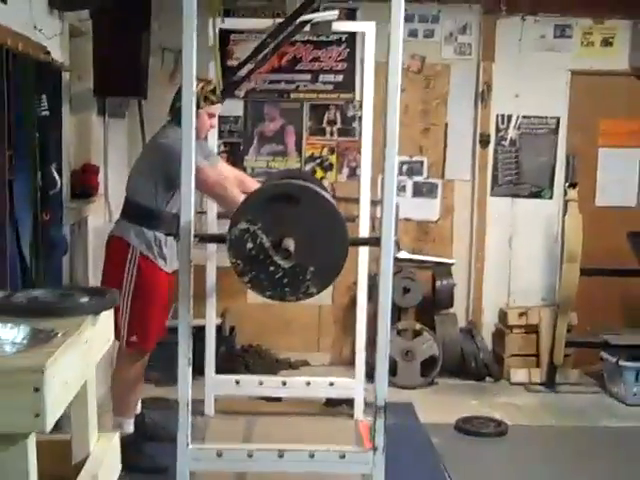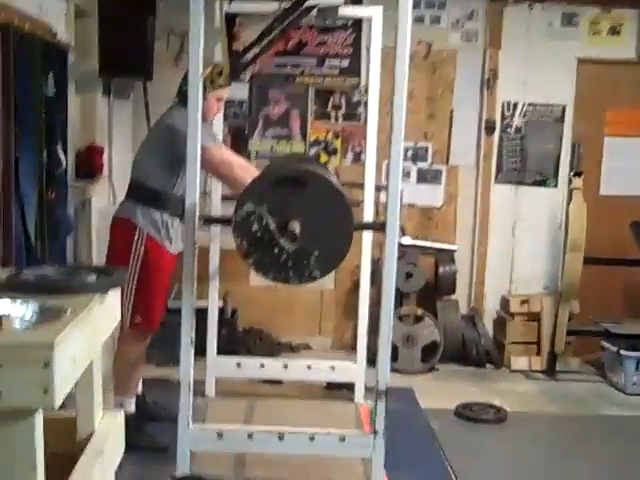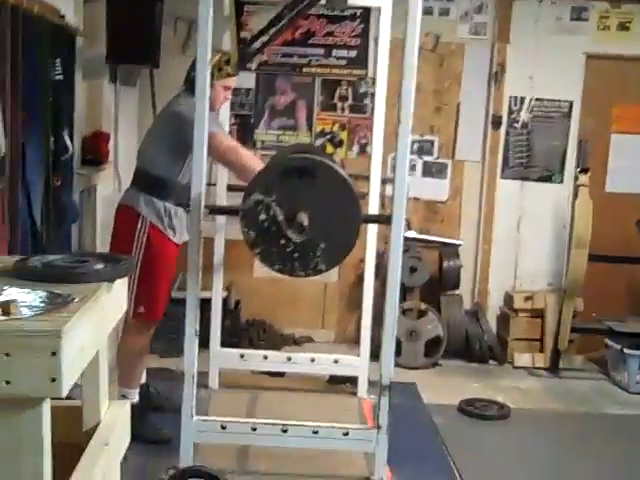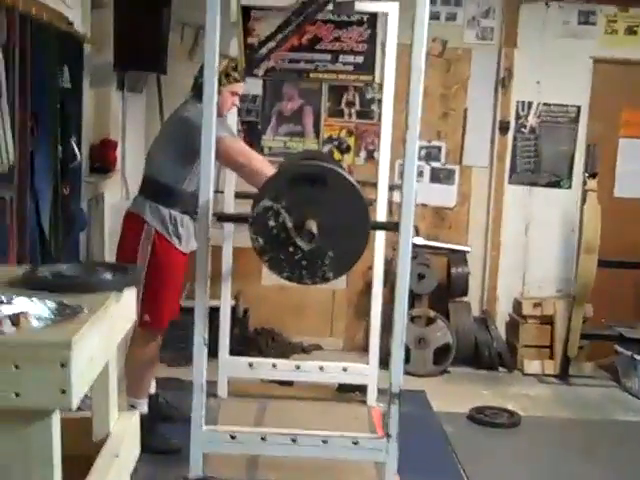
dt=0.1s
person 1, frame 1
left shoulder: (191, 143)
right shoulder: (171, 143)
left elbow: (233, 176)
right elbow: (219, 189)
left hip: (158, 250)
right hip: (137, 249)
left knee: (144, 343)
right knee: (133, 346)
left ankle: (134, 419)
right ankle: (123, 438)
person 1, frame 2
left shoulder: (196, 127)
right shoulder: (179, 125)
left elbow: (236, 161)
right elbow: (226, 169)
left hip: (161, 231)
right hip: (142, 231)
left knee: (145, 323)
right knee: (135, 326)
left ankle: (135, 400)
right ankle: (124, 416)
person 1, frame 3
left shoulder: (202, 115)
right shoulder: (185, 113)
left elbow: (241, 151)
right elbow: (233, 158)
left hip: (166, 220)
right hip: (146, 219)
left knee: (149, 314)
right knee: (139, 316)
left ankle: (139, 390)
right ankle: (128, 406)
person 1, frame 4
left shoulder: (212, 121)
right shoulder: (193, 118)
left elbow: (252, 156)
right elbow: (244, 163)
left hip: (175, 229)
right hip: (154, 227)
left knee: (158, 321)
right knee: (147, 325)
left ankle: (149, 399)
right ankle: (137, 417)
